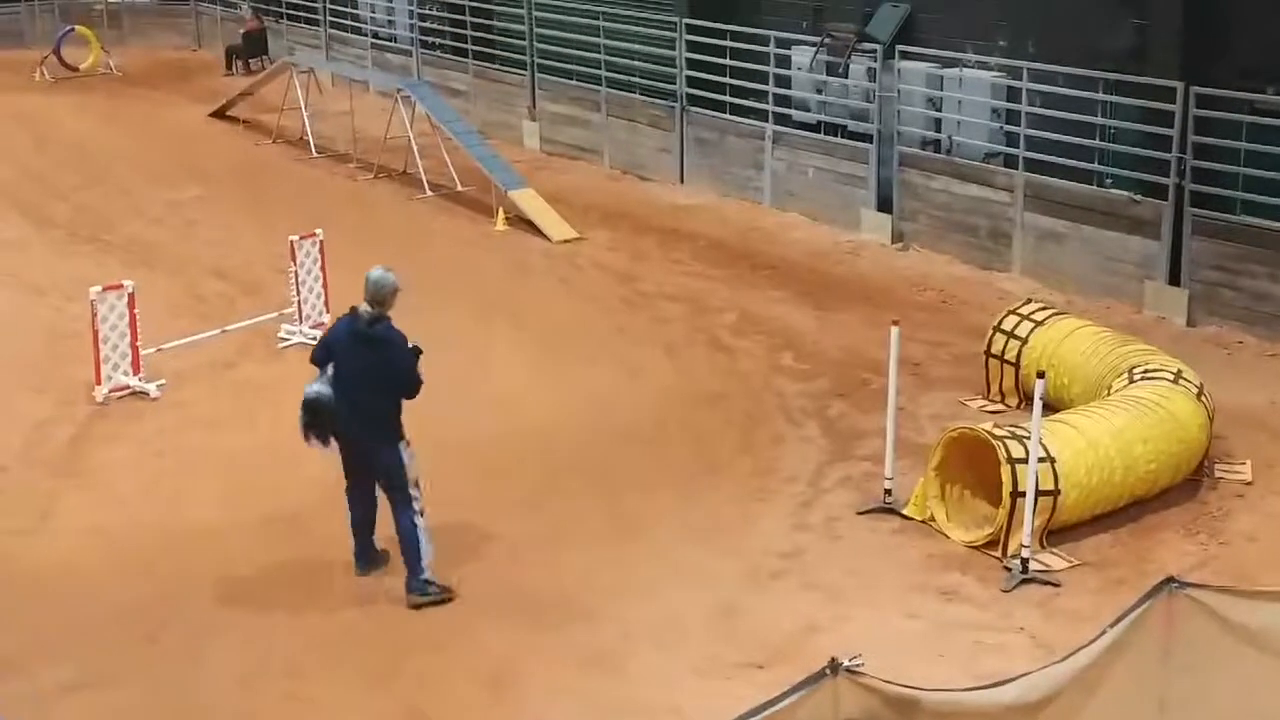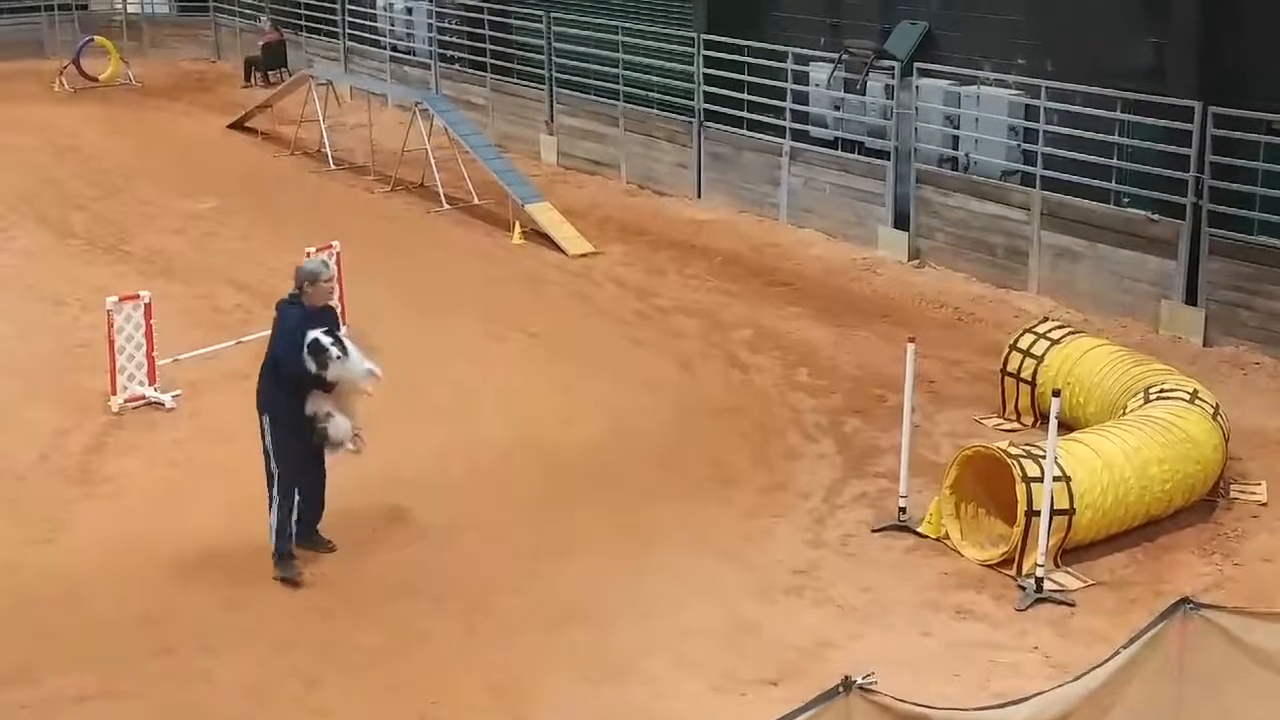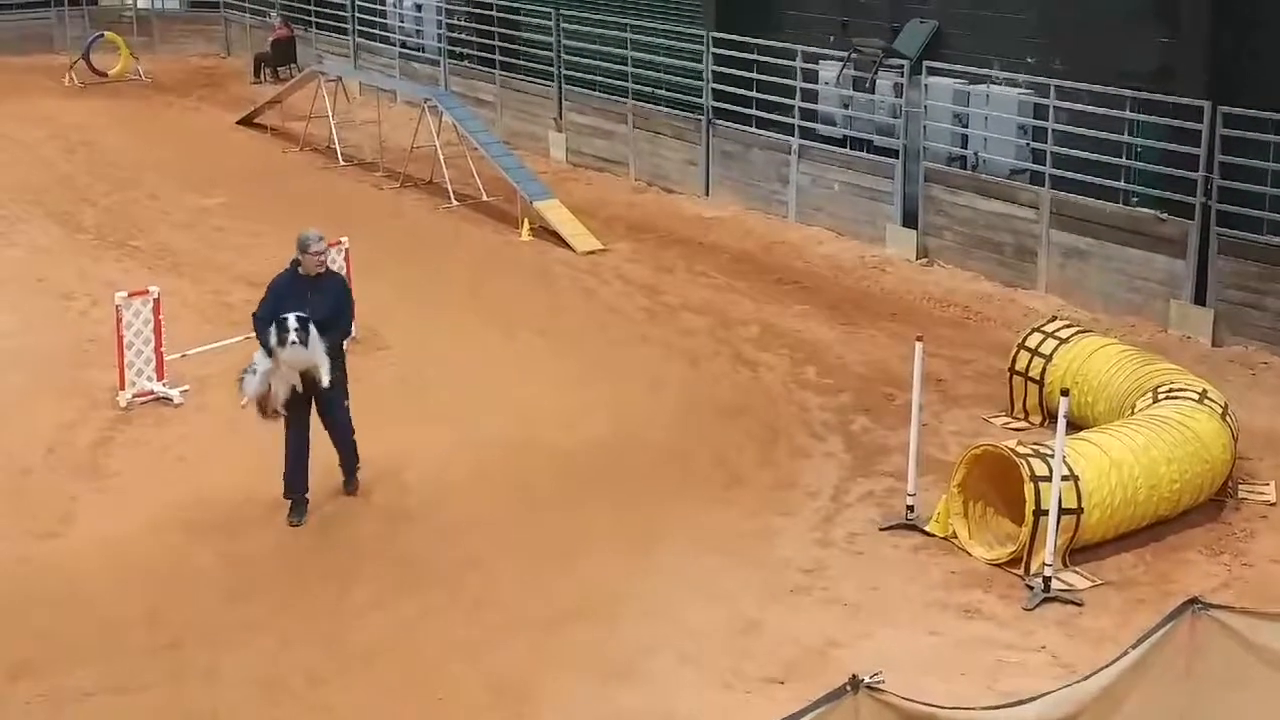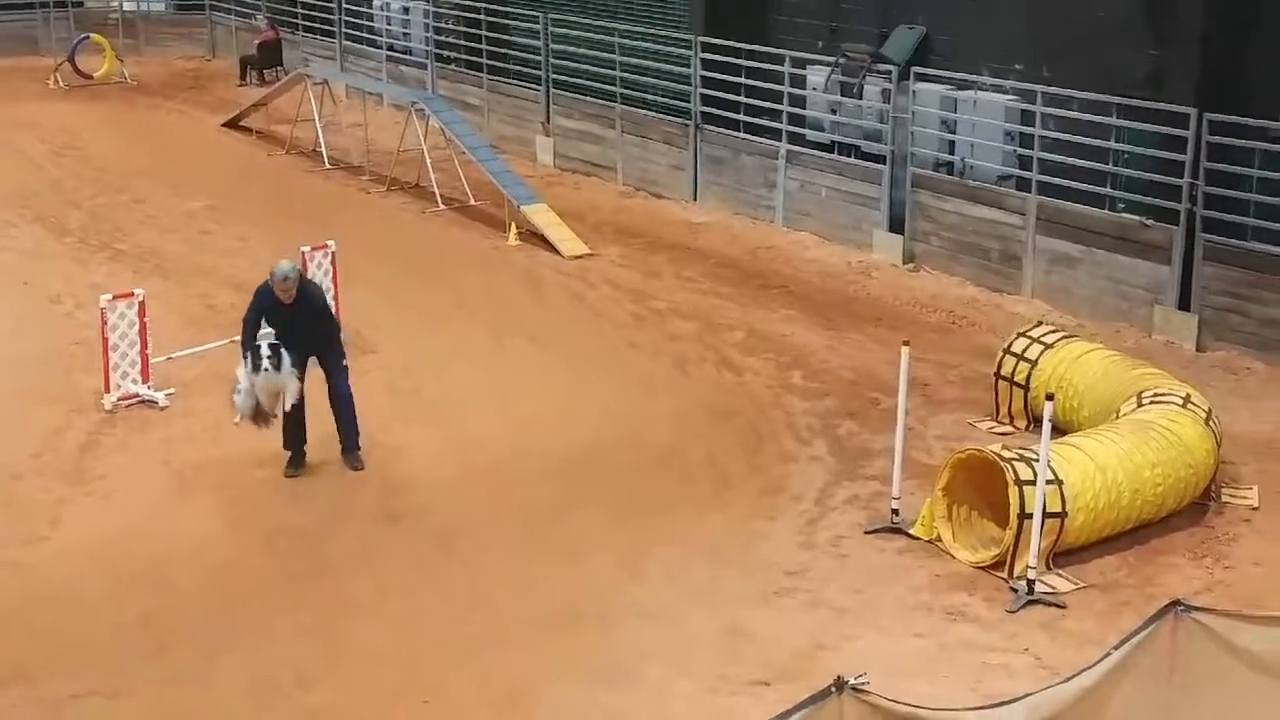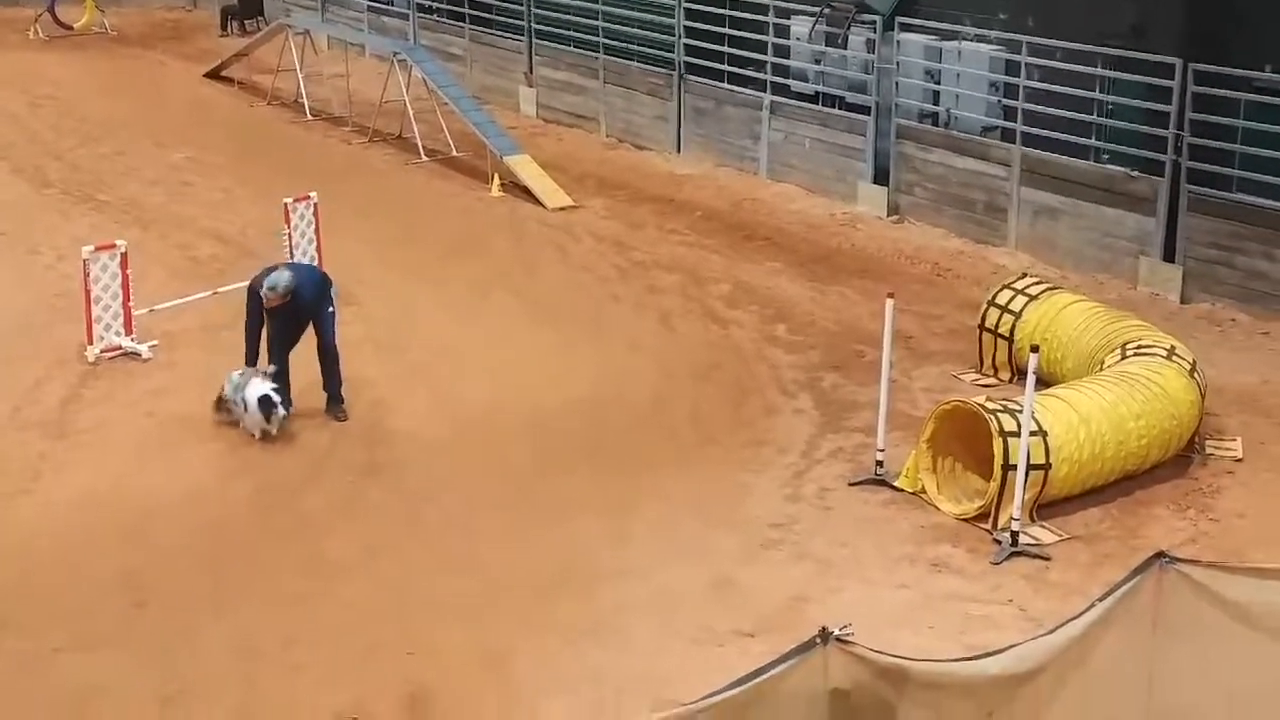
dt=1s
person 1, frame 1
left shoulder: (343, 326)
right shoulder: (393, 340)
left elbow: (319, 358)
right elbow: (410, 389)
right wrist: (411, 364)
left hip: (346, 428)
right hip: (383, 435)
left knee: (359, 493)
right knee: (407, 502)
left ankle: (365, 557)
right ankle: (421, 583)
person 1, frame 2
left shoulder: (329, 315)
right shoulder: (290, 318)
right elbow: (292, 368)
left wrist: (333, 377)
right wrist: (327, 382)
left hip: (309, 406)
right hip: (279, 408)
left knee: (314, 472)
right knee: (285, 480)
left ankle: (307, 531)
right ankle: (283, 557)
person 1, frame 3
left shoulder: (337, 284)
right shoulder: (282, 284)
left elbow: (344, 326)
right elbow: (260, 319)
left wrist: (321, 348)
right wrist: (272, 349)
left hip: (329, 366)
left knee: (339, 424)
right knee: (296, 433)
left ankle: (349, 472)
right ankle: (297, 500)
person 1, frame 4
left shoulder: (314, 295)
right shoulder: (263, 293)
left elbow: (316, 336)
right elbow: (250, 326)
left wrist: (293, 364)
left hip: (324, 341)
right hip: (290, 343)
left knee: (339, 388)
left ankle: (350, 448)
right ankle: (296, 454)
person 1, frame 5
left shoulder: (306, 297)
right shoulder: (256, 287)
left elbow: (293, 335)
right elbow: (253, 327)
left wrist: (275, 365)
right wrist: (250, 366)
left hip: (318, 293)
left knee: (327, 343)
right knee: (276, 348)
left ankle: (334, 401)
right ankle: (281, 404)
